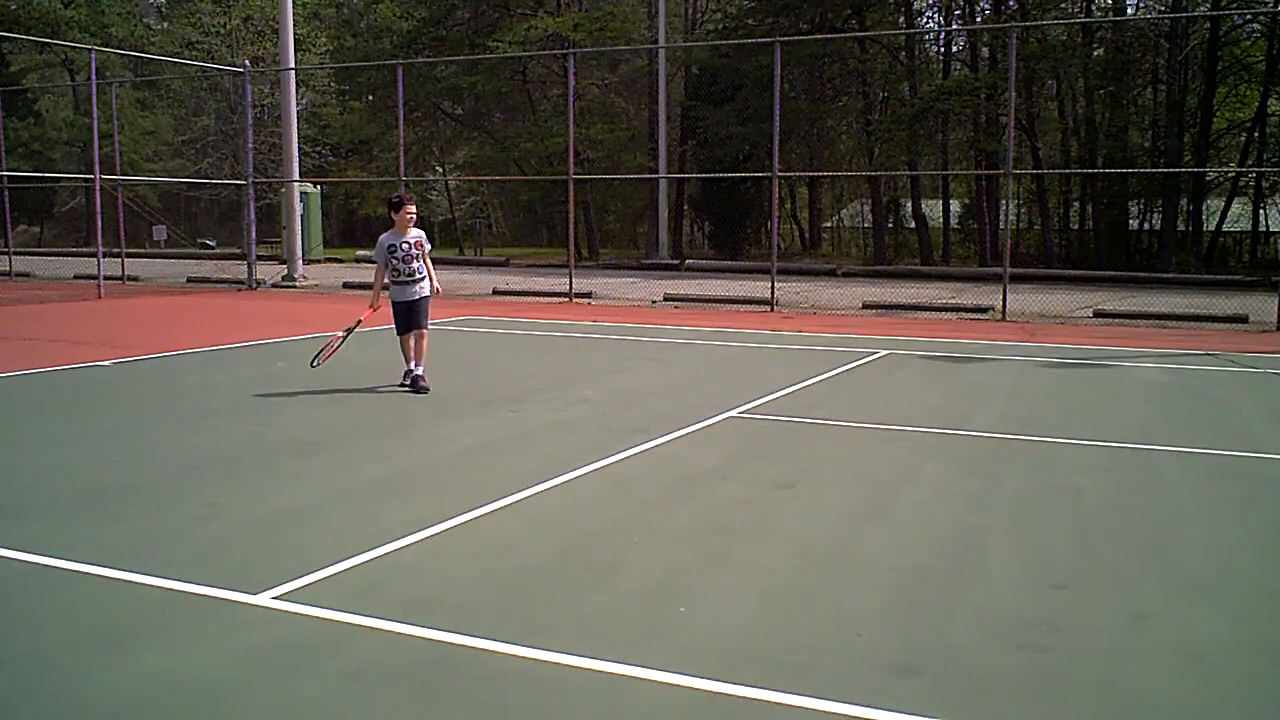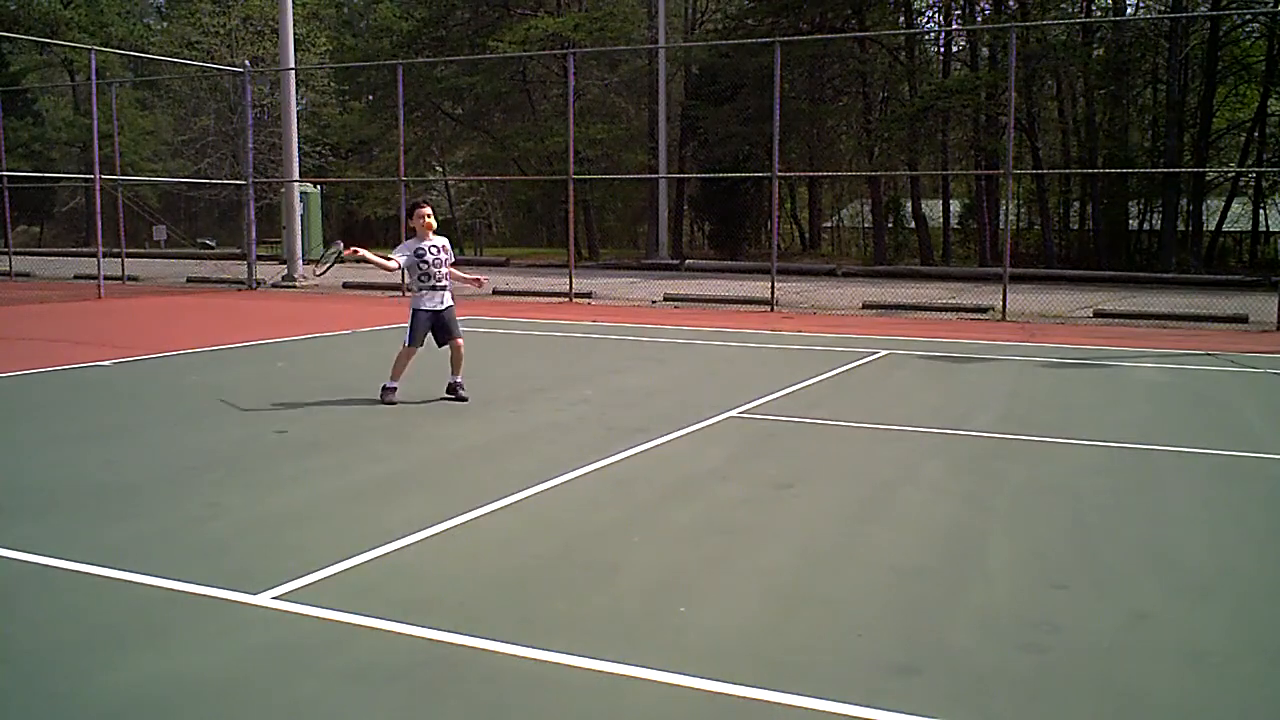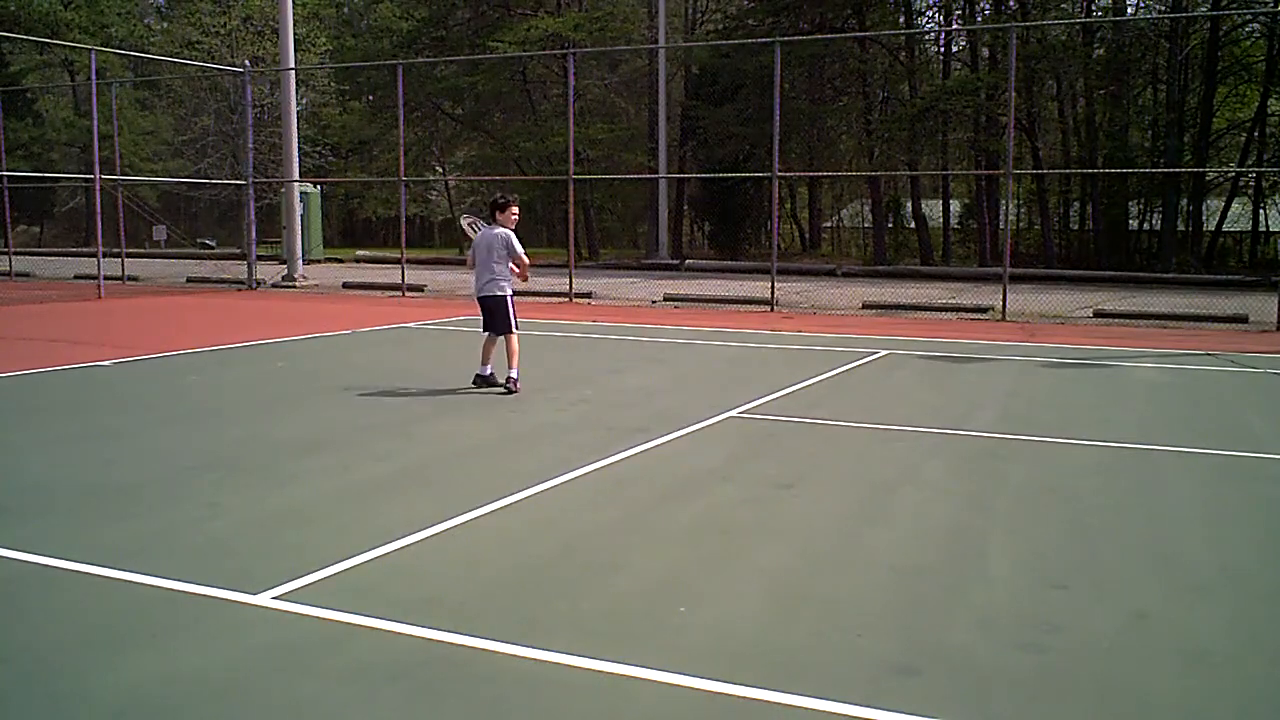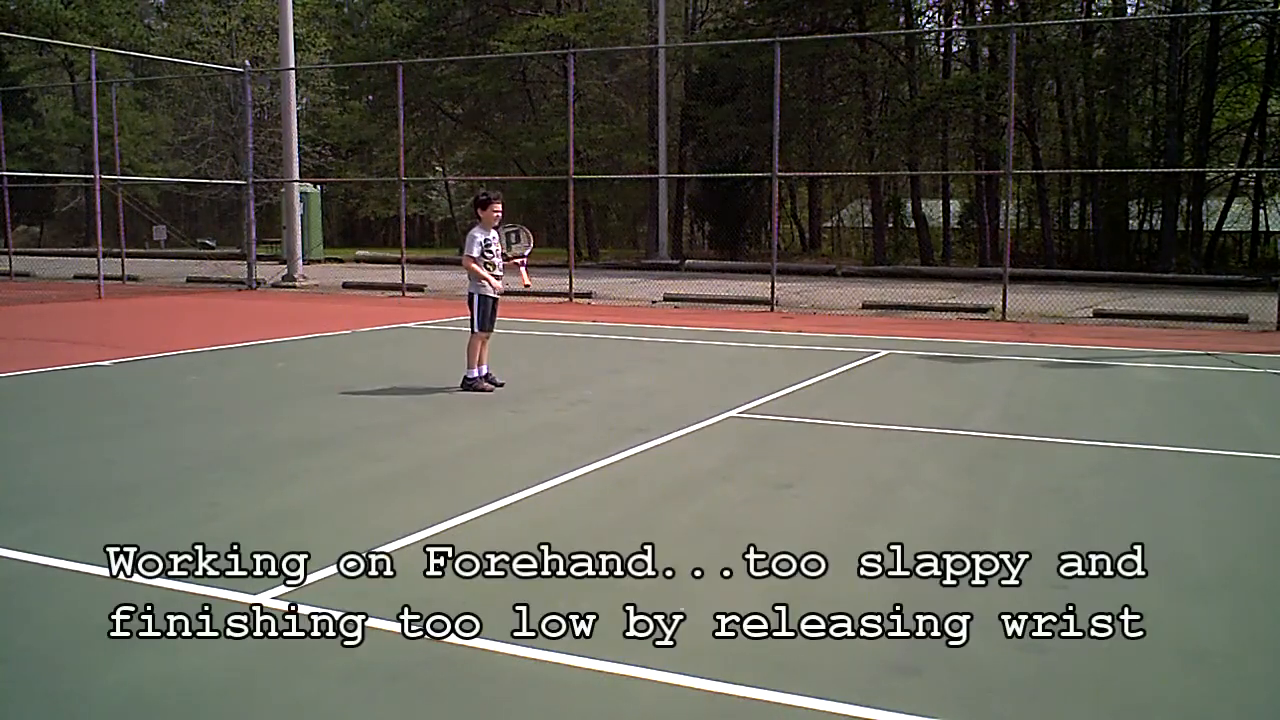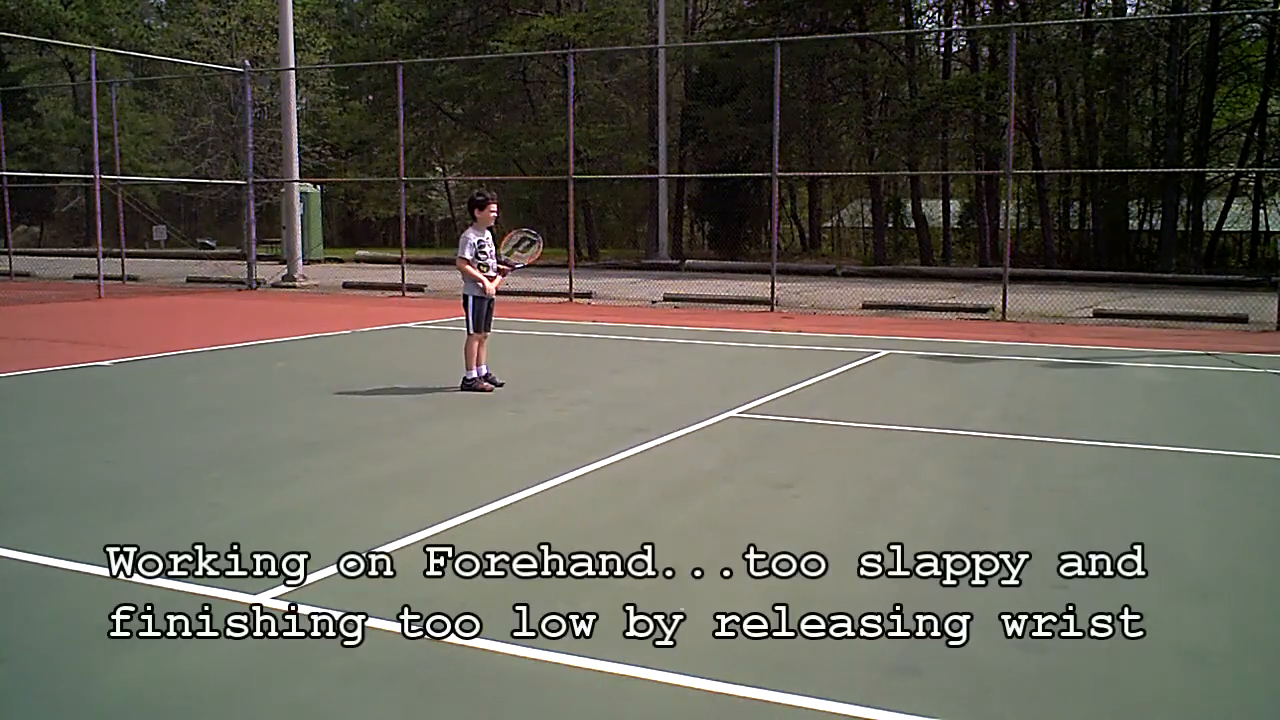
dt=1s
person 1, frame 1
left shoulder: (419, 235)
right shoulder: (385, 240)
right elbow: (381, 270)
left wrist: (434, 280)
right wrist: (376, 297)
left hip: (420, 292)
right hip: (398, 295)
left knee: (420, 332)
right knee: (404, 334)
left ankle: (419, 375)
right ankle: (410, 369)
person 1, frame 2
left shoulder: (443, 242)
right shoulder: (410, 245)
right elbow: (392, 265)
left wrist: (470, 278)
right wrist: (366, 255)
left hip: (444, 303)
right hip: (421, 304)
left knee: (457, 343)
right knee: (410, 347)
left ankle: (455, 384)
right ankle: (390, 386)
person 1, frame 3
left shoulder: (480, 235)
right shoulder: (505, 234)
left elbow: (470, 263)
right elbow: (524, 260)
right wrist: (522, 272)
left hip: (482, 291)
right hip: (499, 291)
left knee: (493, 333)
right knee: (511, 333)
left ankle: (484, 373)
right ankle: (512, 378)
person 1, frame 4
left shoulder: (494, 234)
right shoulder: (476, 235)
right elbow: (468, 263)
right wrist: (490, 279)
left hip: (492, 292)
right hip: (479, 291)
left knee: (485, 333)
right knee: (478, 333)
left ankle: (483, 373)
right ankle: (470, 377)
person 1, frame 5
left shoulder: (488, 234)
right shoulder: (469, 236)
right elbow: (461, 264)
left wrist: (498, 276)
right wrist: (484, 281)
left hip: (488, 292)
right hip: (475, 293)
left knee: (483, 334)
right knee: (474, 334)
left ankle: (482, 372)
right ankle: (470, 378)
